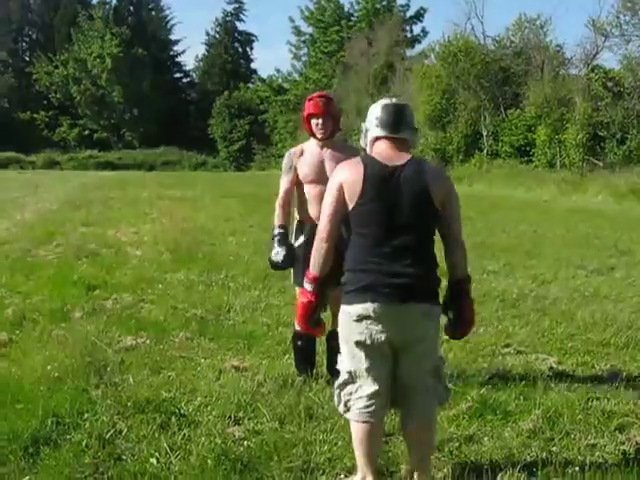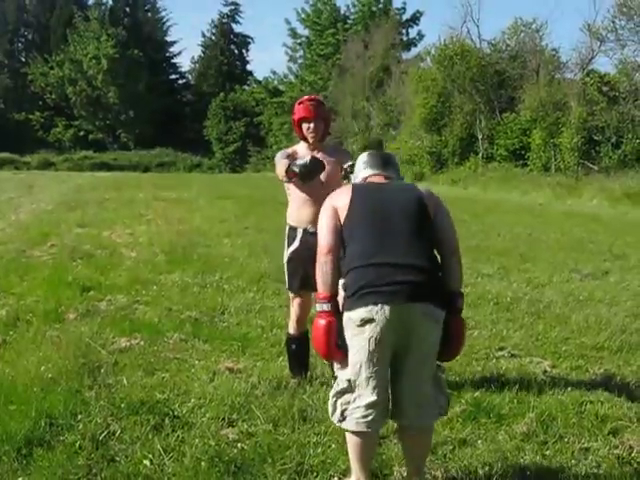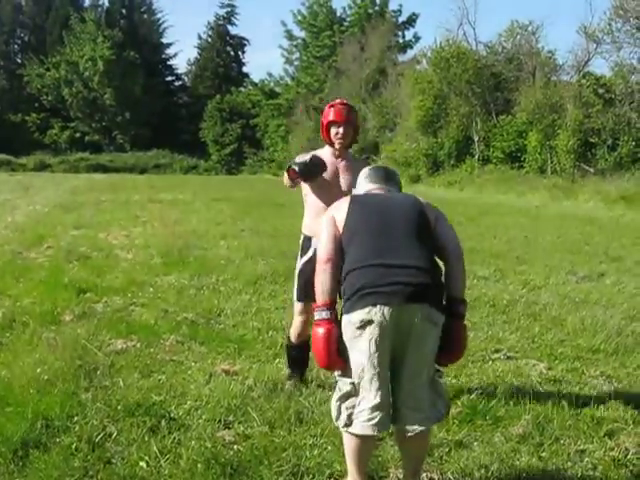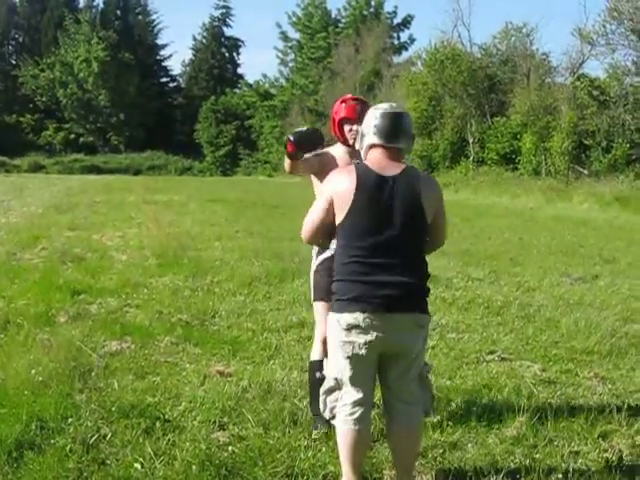
dt=0.4s
person 1, frame 1
left shoulder: (347, 172)
right shoulder: (436, 176)
left elbow: (325, 236)
right elbow: (454, 240)
left wrist: (312, 287)
right wrist: (460, 290)
left hip: (363, 300)
right hip: (419, 301)
left knee: (364, 394)
right knee: (420, 395)
person 1, frame 2
left shoulder: (339, 198)
right shoulder: (425, 197)
left elbow: (327, 252)
right elbow: (451, 251)
left wrist: (326, 308)
right wrist: (453, 308)
left hip: (368, 300)
right hip: (423, 301)
left knee: (360, 396)
right knee: (419, 396)
person 1, frame 3
left shoulder: (340, 208)
right shoulder: (423, 207)
left elbow: (326, 262)
right elbow: (454, 258)
left wrist: (324, 317)
right wrist: (455, 312)
left hip: (367, 303)
right hip: (421, 304)
left knee: (363, 399)
right knee: (416, 400)
person 1, frame 4
left shoulder: (342, 180)
right shoulder: (427, 186)
left elbow: (309, 234)
right elbow: (436, 240)
left wrist: (333, 229)
left hip: (354, 311)
right hip: (409, 311)
left knee: (351, 401)
right knee: (407, 401)
person 2, frame 1
left shoulder: (349, 154)
right shoulder: (295, 156)
right elbow: (284, 195)
right wrist: (279, 234)
left hip: (340, 234)
right hip: (307, 234)
left knee: (340, 306)
left ankle: (337, 370)
right ankle: (304, 370)
person 2, frame 2
left shoulder: (339, 155)
right shoulder: (287, 155)
right elbow: (283, 172)
right wrist: (293, 171)
right hip: (299, 238)
right knee: (299, 309)
right ankle: (298, 372)
person 2, frame 3
left shoulder: (362, 167)
right shoulder: (311, 160)
right elbow: (290, 181)
right wrist: (294, 172)
right hip: (314, 247)
right knee: (302, 321)
right ankle: (296, 370)
person 2, frame 4
right shoulder: (322, 158)
right elbow: (293, 167)
right wrist: (293, 150)
right hip: (329, 249)
right knee: (324, 328)
right ankle: (320, 411)
